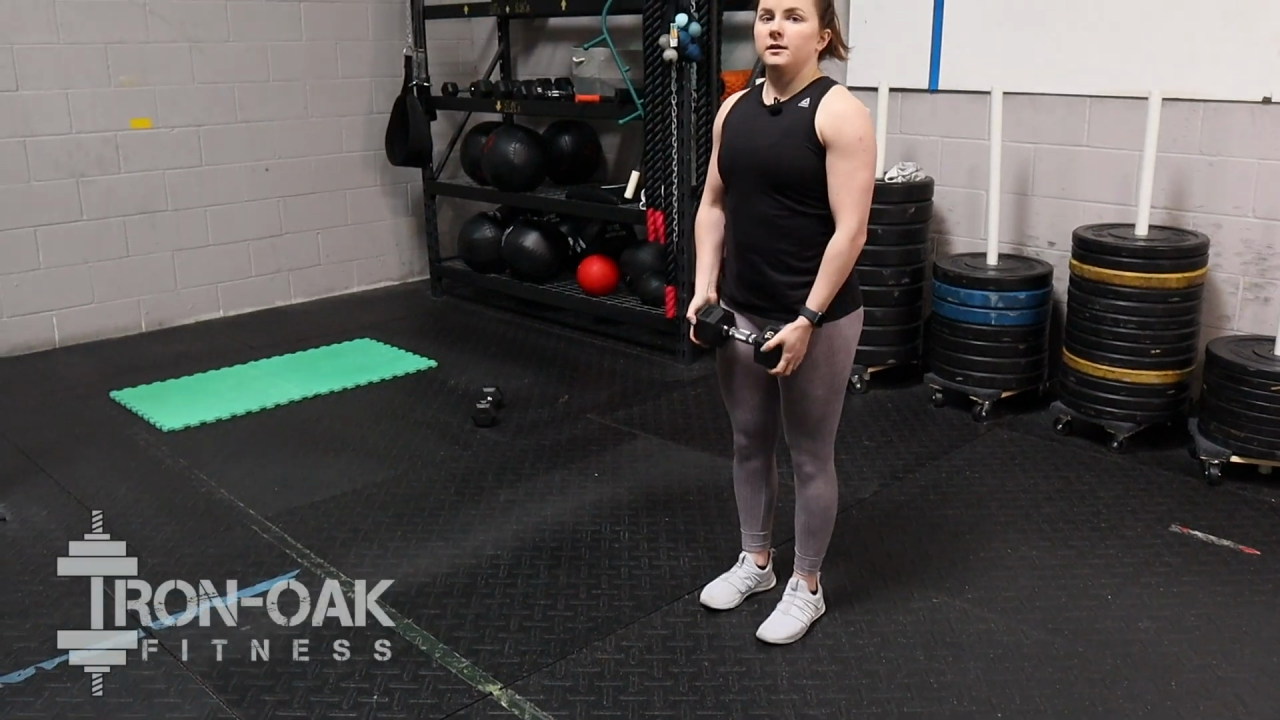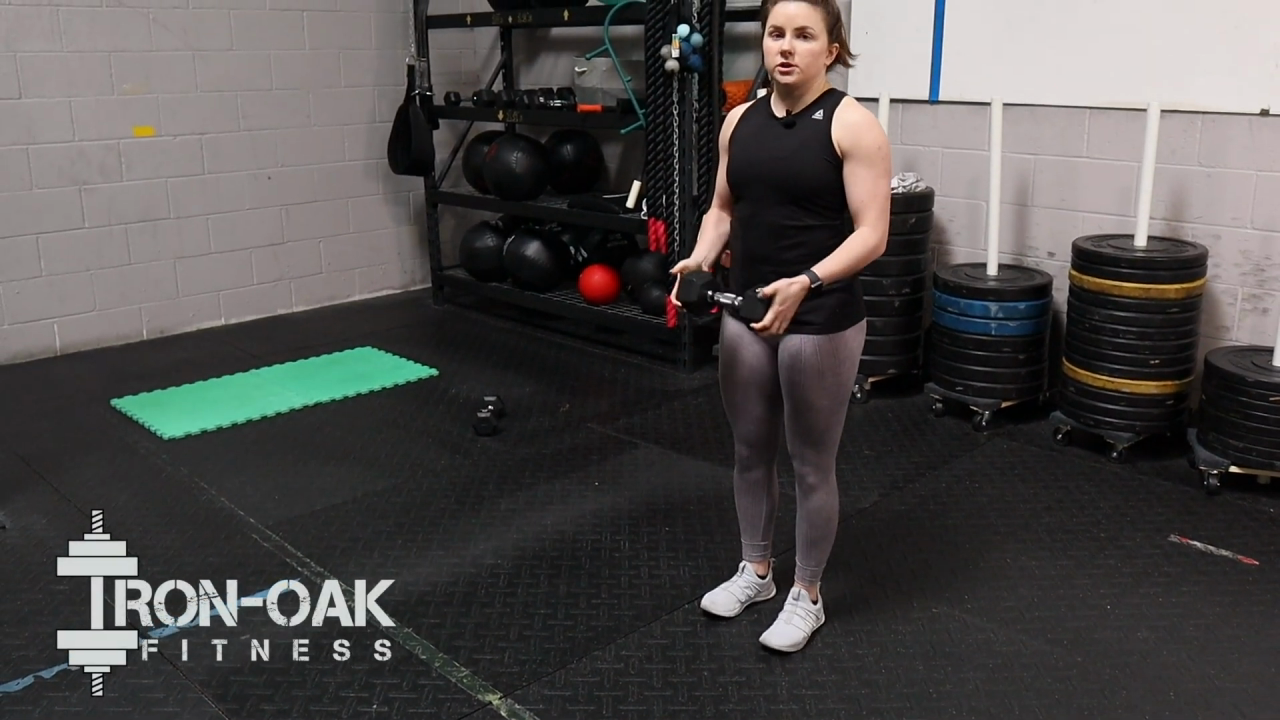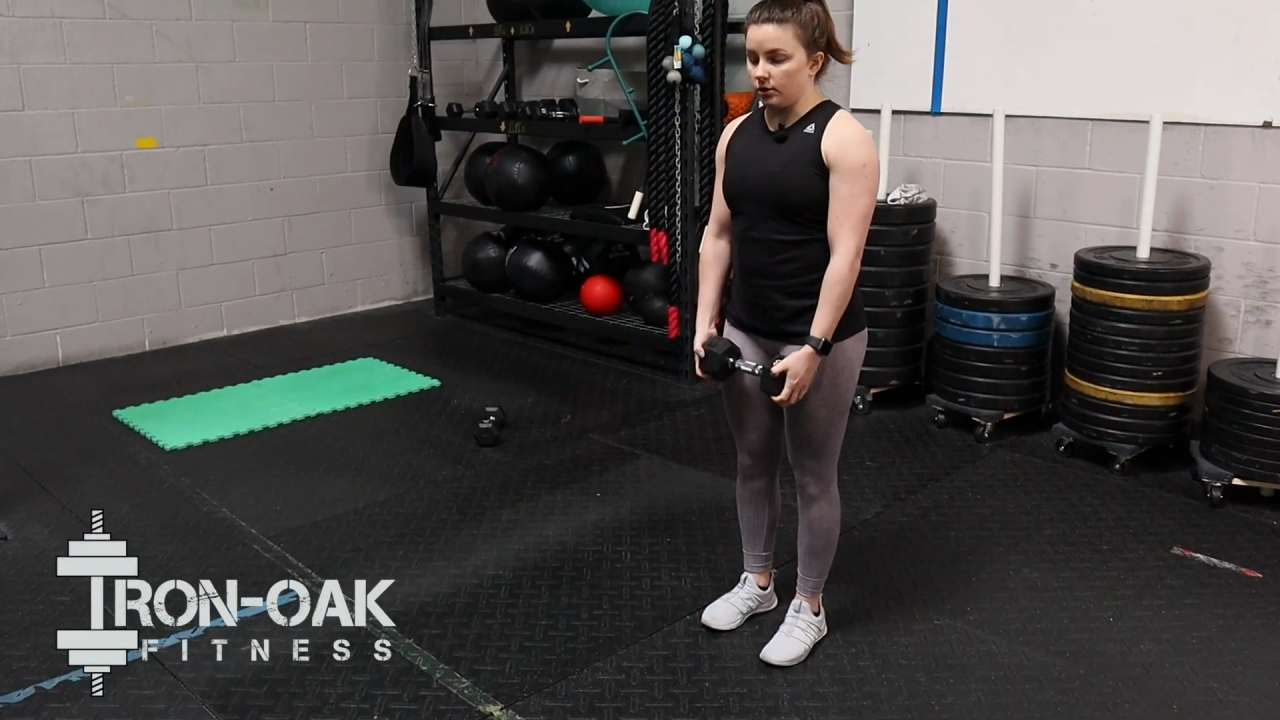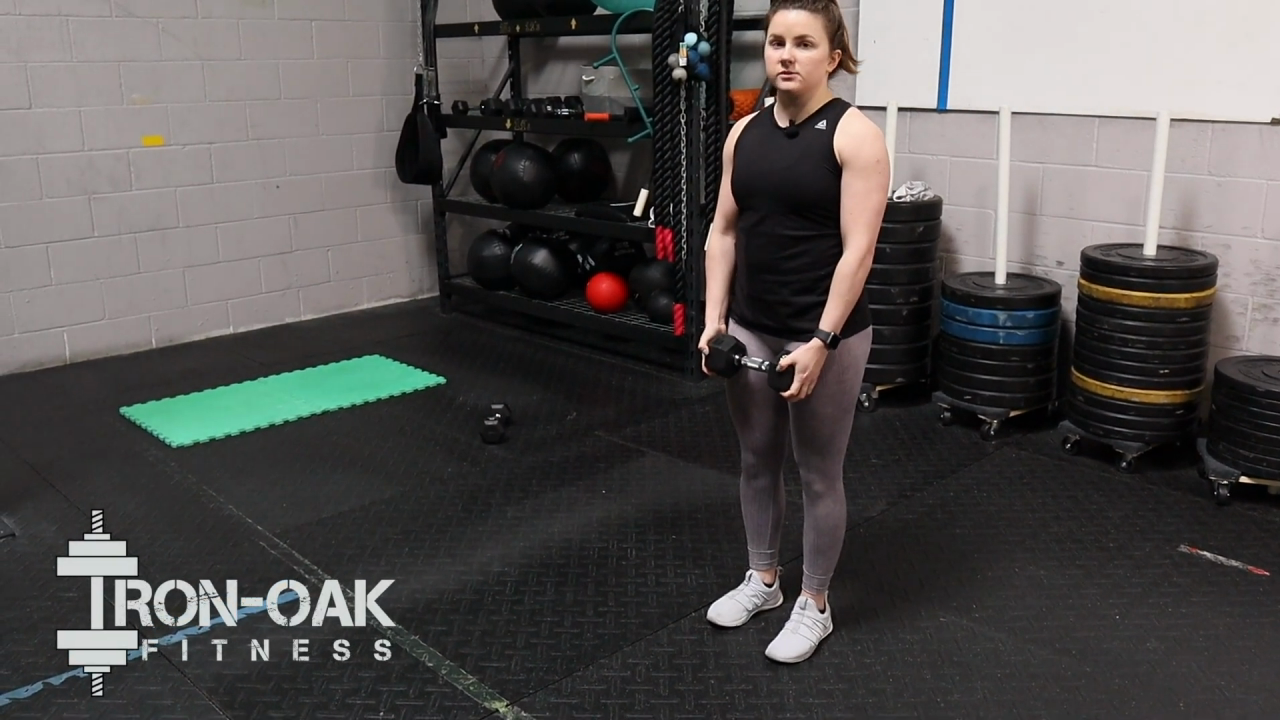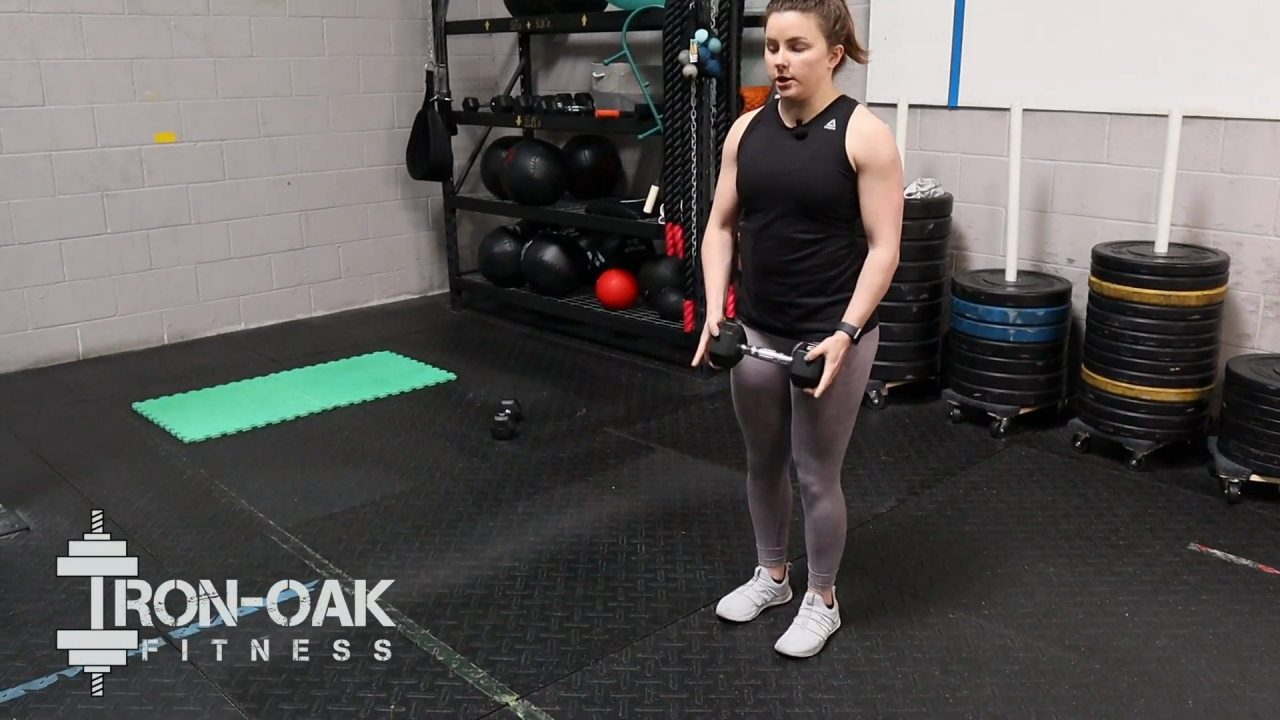
dt=1s
person 1, frame 1
left shoulder: (839, 112)
right shoulder: (735, 108)
left elbow: (851, 230)
right elbow: (714, 205)
left wrist: (807, 320)
right wrist: (705, 285)
left hip: (816, 315)
right hip: (742, 309)
left knee: (809, 454)
right knee: (749, 440)
left ankle: (807, 586)
right ankle: (754, 560)
person 1, frame 2
left shoulder: (851, 124)
right shoulder: (741, 119)
left elbow: (872, 233)
left wrist: (805, 283)
right wrist: (701, 257)
left hip: (822, 322)
right hip: (745, 315)
left knee: (810, 465)
right knee: (750, 451)
left ankle: (807, 595)
right ankle: (755, 570)
person 1, frame 3
left shoulder: (843, 138)
right shoulder: (736, 135)
left elbow: (845, 253)
right elbow: (719, 235)
left wrist: (814, 348)
right wrist: (706, 320)
left hip: (819, 334)
right hip: (746, 330)
left knee: (812, 476)
right knee: (752, 462)
left ankle: (809, 608)
right ankle: (756, 582)
person 1, frame 4
left shoulder: (854, 135)
right shoulder: (745, 132)
left elbow: (857, 249)
right elbow: (724, 232)
left wrist: (821, 342)
right wrist: (714, 317)
left hip: (825, 333)
right hip: (751, 327)
left knee: (818, 473)
right knee: (756, 460)
left ankle: (814, 605)
right ankle: (762, 579)
person 1, frame 5
left shoulder: (864, 135)
right shoulder: (747, 130)
left elbow: (884, 248)
right elbow: (720, 227)
left wrist: (847, 332)
right wrist: (714, 308)
left hip: (828, 335)
right hip: (757, 330)
left knee: (815, 476)
right knee: (762, 463)
left ankle: (822, 602)
right ankle: (772, 574)
